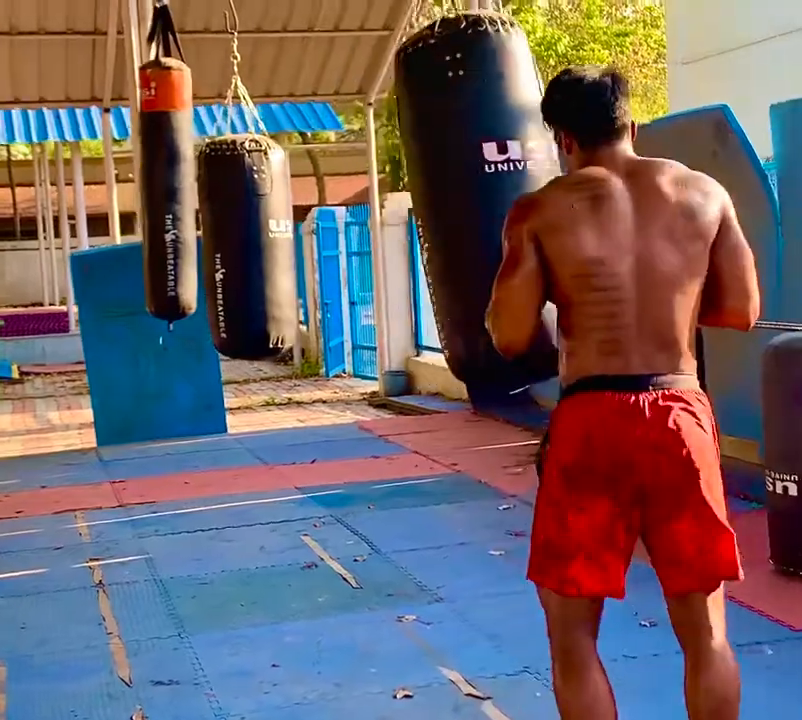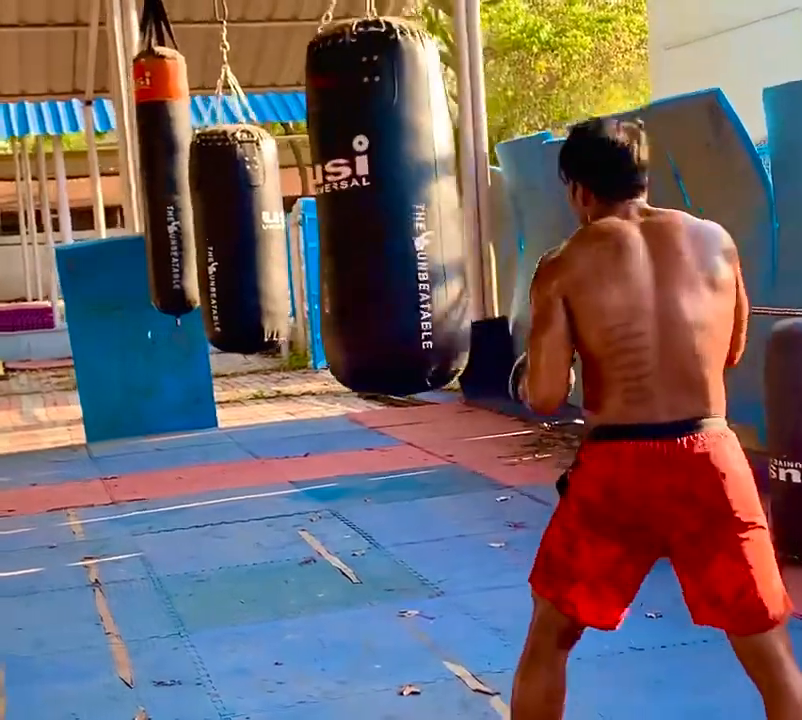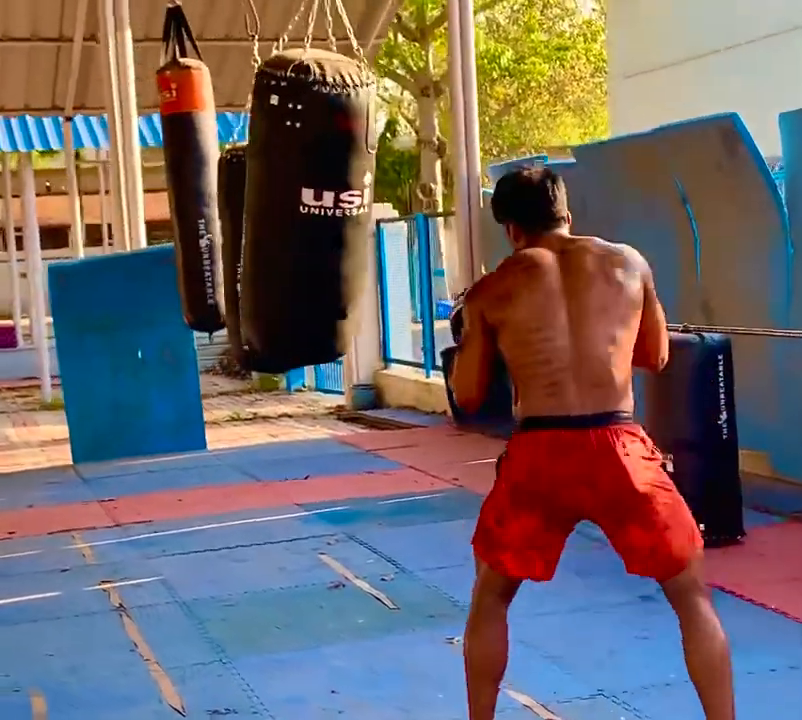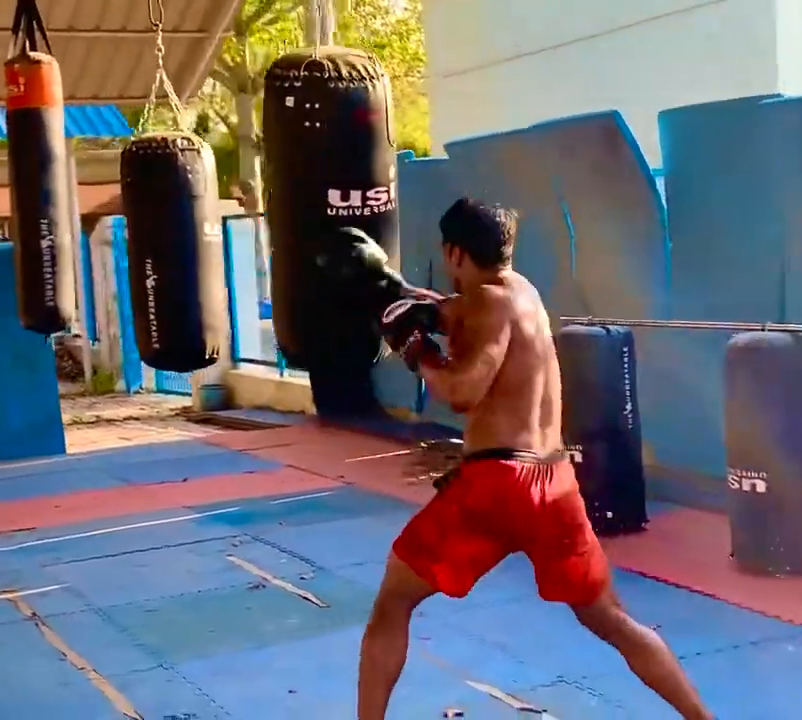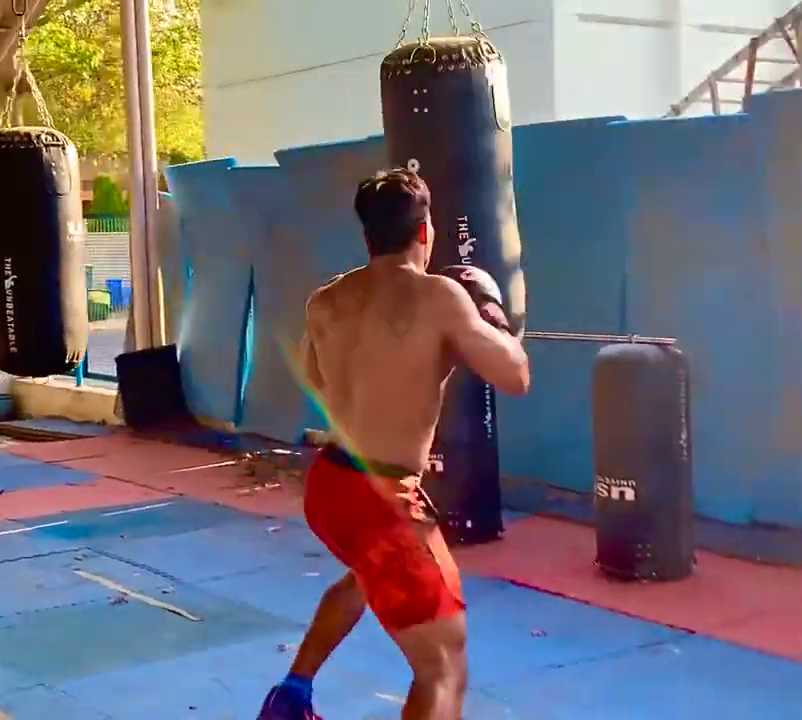
dt=1s
person 1, frame 1
left shoulder: (539, 209)
right shoulder: (703, 193)
left elbow: (511, 337)
right elbow: (743, 312)
left wrist: (506, 280)
left hip: (592, 424)
right hip: (680, 419)
left knee: (571, 631)
right knee: (703, 624)
person 1, frame 2
left shoulder: (563, 268)
right shoulder: (714, 239)
left elbow: (545, 397)
left wrist: (527, 371)
left hip: (617, 468)
right hip: (711, 460)
left knee: (548, 640)
person 1, frame 3
left shoulder: (490, 290)
right shoulder: (627, 262)
left elbow: (468, 395)
right elbow: (656, 356)
left wrist: (469, 334)
left hip: (538, 457)
right hip: (619, 452)
left knee: (490, 596)
right knee: (693, 597)
person 1, frame 4
left shoulder: (488, 303)
right shoulder: (519, 289)
left elbow: (461, 391)
left wrist: (413, 346)
left hip: (491, 486)
right hip: (555, 485)
left knee: (392, 604)
right knee: (610, 621)
person 1, frame 5
left shoulder: (326, 301)
right shoulder: (438, 297)
right elbow: (515, 378)
right wrist: (488, 304)
left hip: (328, 483)
right hip: (380, 499)
left knee: (368, 578)
right knee: (444, 663)
